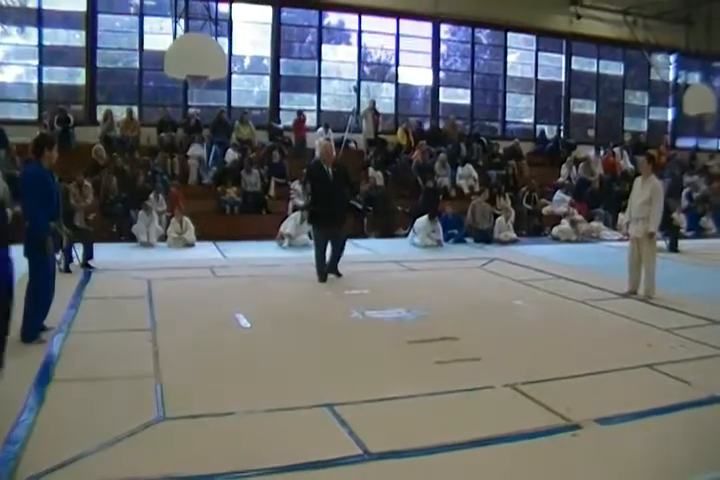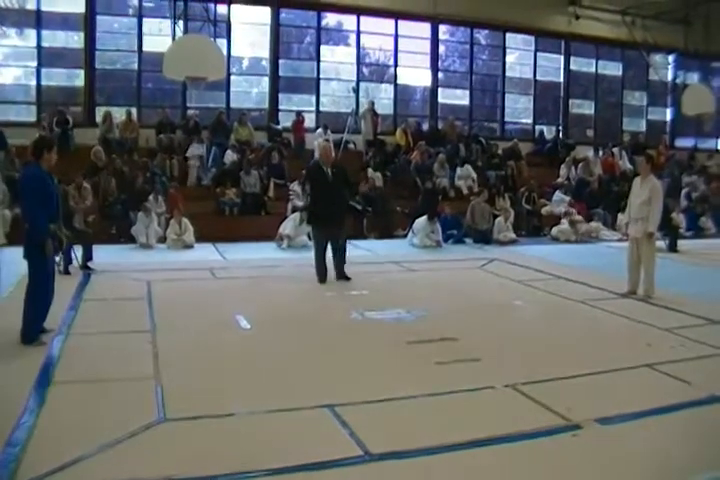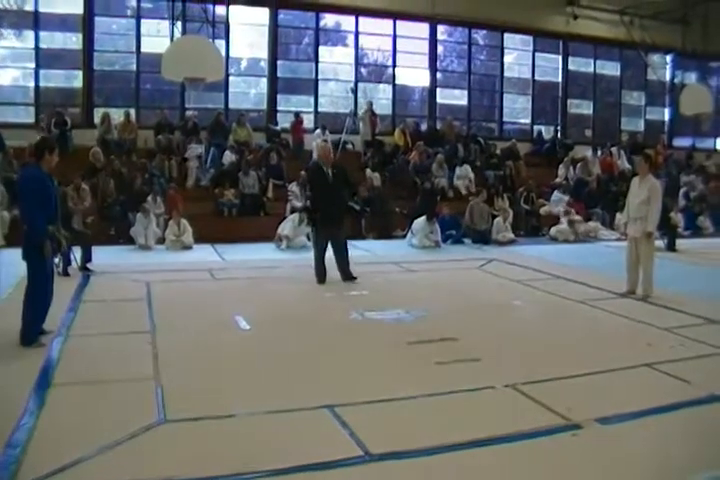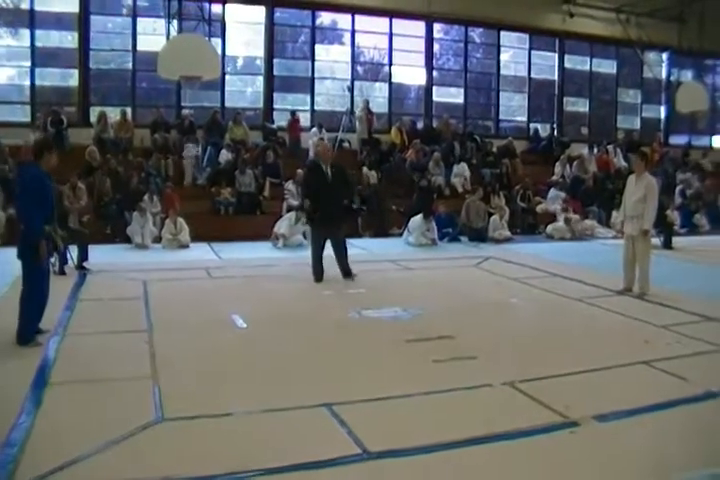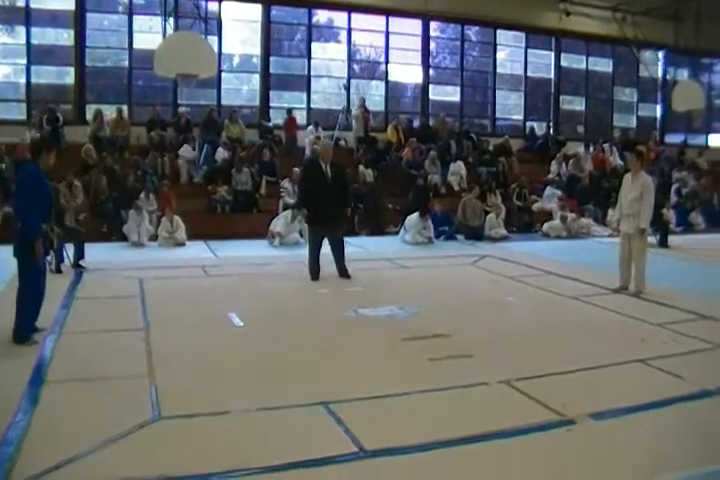
dt=0.1s
person 1, frame 1
left shoulder: (40, 173)
right shoulder: (34, 173)
right elbow: (33, 210)
left wrist: (53, 227)
right wrist: (47, 236)
left hip: (44, 231)
right hip: (41, 234)
left knee: (43, 280)
right knee: (40, 282)
left ankle: (35, 325)
right ankle: (30, 332)
person 1, frame 2
left shoulder: (41, 174)
right shoulder: (34, 176)
right elbow: (34, 212)
left wrist: (54, 230)
right wrist: (46, 239)
left hip: (44, 235)
right hip: (39, 238)
left knee: (44, 284)
right knee: (40, 286)
left ankle: (35, 325)
right ankle: (30, 333)
person 1, frame 3
left shoulder: (41, 176)
right shoulder: (33, 177)
right elbow: (33, 213)
left wrist: (53, 232)
right wrist: (44, 240)
left hip: (43, 236)
right hip: (38, 240)
left knee: (43, 286)
right knee: (38, 287)
left ankle: (34, 327)
right ankle: (29, 335)
person 1, frame 4
left shoulder: (37, 175)
right shoulder: (33, 177)
right elbow: (30, 213)
left wrist: (47, 234)
right wrist: (40, 240)
left hip: (38, 236)
right hip: (34, 239)
left knee: (39, 286)
right knee: (35, 287)
left ankle: (31, 326)
right ankle: (25, 335)
person 1, frame 5
left shoulder: (34, 173)
right shoulder: (31, 175)
right elbow: (27, 211)
left wrist: (40, 236)
right wrist: (36, 239)
left hip: (34, 235)
right hip: (30, 238)
left knee: (35, 284)
right knee: (31, 286)
left ankle: (27, 325)
right ankle: (21, 333)
person 2, frame 1
left shoulder: (656, 184)
right shoulder: (637, 181)
left elbow: (657, 209)
left wrist: (652, 229)
right wrist: (628, 223)
left hip: (646, 226)
right hip: (635, 225)
left knee: (648, 261)
right knee: (633, 260)
left ankle: (649, 291)
right ankle: (632, 287)
person 2, frame 2
left shoulder: (655, 184)
right shoulder: (636, 181)
left elbow: (656, 208)
left wrist: (651, 229)
right wrist: (627, 223)
left hip: (646, 227)
right hip: (634, 225)
left knee: (647, 261)
right knee: (632, 260)
left ankle: (648, 291)
right ankle: (632, 287)
person 2, frame 3
left shoulder: (653, 184)
right shoulder: (634, 181)
left elbow: (655, 208)
left wrist: (650, 229)
right wrist: (625, 222)
left hip: (644, 226)
right hip: (633, 224)
left knee: (646, 261)
right knee: (631, 260)
left ankle: (646, 291)
right ankle: (631, 287)
person 2, frame 4
left shoulder: (650, 181)
right shoulder: (630, 179)
left elbow: (652, 206)
left wrist: (647, 226)
right wrist: (622, 220)
left hip: (641, 224)
right hip: (629, 223)
left knee: (642, 258)
right knee: (628, 258)
left ankle: (643, 288)
right ankle: (628, 285)
person 2, frame 5
left shoulder: (646, 180)
right shoulder: (626, 177)
left elbow: (648, 205)
left wrist: (643, 225)
right wrist: (618, 219)
left hip: (637, 223)
right hip: (625, 221)
left knee: (638, 257)
right knee: (624, 256)
left ankle: (639, 286)
right ankle: (624, 283)
person 3, frame 1
left shoulder: (340, 168)
right shoulder: (313, 168)
left elbow: (348, 184)
right elbow: (307, 186)
right wrist: (308, 189)
left hip: (337, 212)
right hip: (320, 213)
left knee: (339, 242)
right knee: (320, 246)
left ankle: (332, 266)
right ankle: (322, 272)
person 3, frame 2
left shoulder: (339, 170)
right shoulder: (312, 170)
left elbow: (347, 185)
right elbow: (307, 186)
right wrist: (308, 189)
left hip: (336, 213)
right hip: (319, 214)
left knee: (339, 245)
right knee: (320, 247)
left ankle: (340, 272)
right ankle: (321, 274)
person 3, frame 3
left shoulder: (339, 170)
right shoulder: (312, 170)
left elbow: (348, 186)
right elbow: (308, 188)
right wrist: (308, 192)
left hip: (336, 214)
right hip: (319, 215)
left knee: (340, 245)
right knee: (319, 248)
left ankle: (346, 273)
right ankle: (320, 275)
person 3, frame 4
left shoulder: (338, 169)
right shoulder: (311, 169)
left elbow: (346, 186)
right elbow: (306, 188)
left wrist: (349, 199)
right wrist: (307, 200)
left hip: (335, 213)
right hip: (318, 214)
left knee: (340, 244)
right knee: (317, 246)
left ankle: (346, 271)
right ankle: (318, 273)
person 3, frame 5
left shoulder: (338, 168)
right shoulder: (310, 168)
left elbow: (344, 188)
right elbow: (303, 188)
left wrist: (346, 206)
right wrist: (304, 206)
left hip: (334, 212)
right hip: (316, 213)
left knee: (338, 243)
right knee: (314, 245)
left ankle: (342, 270)
right ankle: (314, 272)
person 4, frame 1
left shoulder: (68, 204)
right wrist: (65, 229)
left hip: (70, 227)
left knee: (88, 232)
right knee: (68, 237)
left ankle: (85, 262)
right ankle: (66, 265)
person 4, frame 2
left shoulder: (68, 205)
left elbow: (72, 219)
right wrist: (64, 231)
left hip: (70, 229)
left knee: (87, 234)
right knee: (67, 238)
left ankle: (84, 263)
right ankle: (65, 266)
person 4, frame 3
left shoulder: (66, 207)
left elbow: (71, 220)
left hip: (68, 230)
left knee: (86, 235)
right knee: (67, 239)
left ankle: (83, 264)
right ankle: (64, 268)
person 4, frame 4
left shoulder: (62, 206)
left elbow: (67, 218)
right wrist: (59, 231)
left hip: (65, 229)
left knee: (83, 234)
left ankle: (79, 264)
right ankle: (61, 267)
person 4, frame 5
left shoulder: (58, 204)
left elbow: (62, 217)
right wrist: (55, 229)
left hip: (61, 226)
left knee: (79, 232)
right knee: (58, 236)
left ankle: (76, 262)
right ankle: (57, 265)
